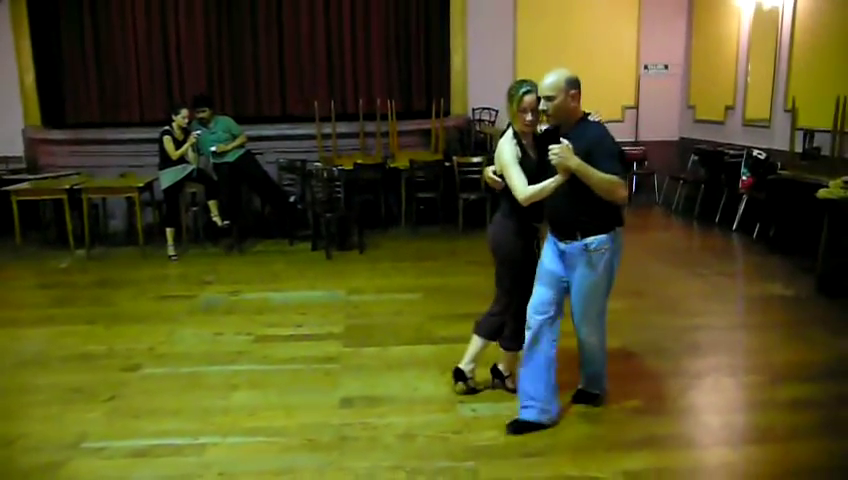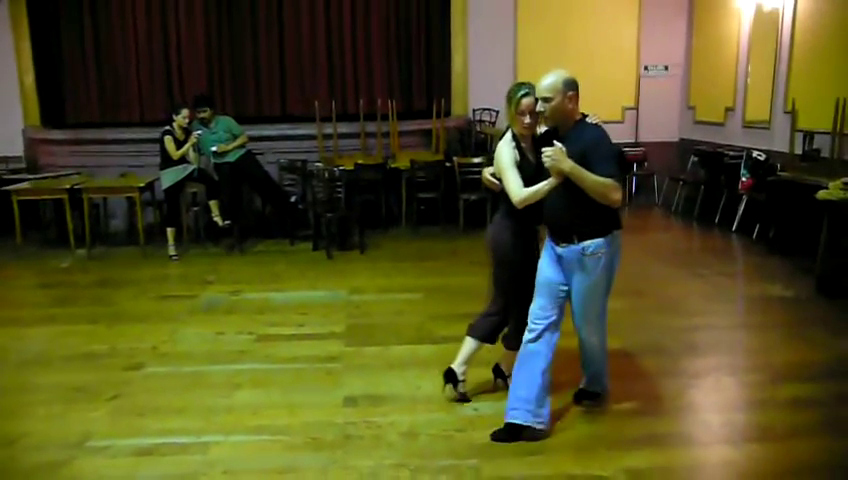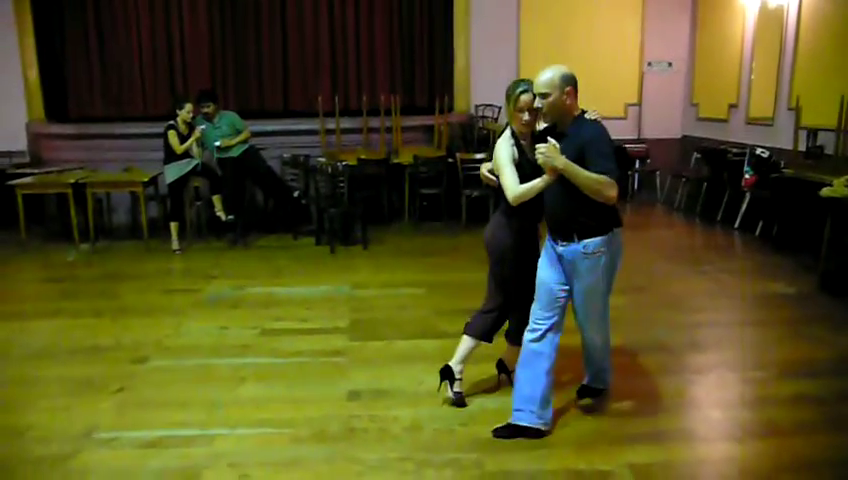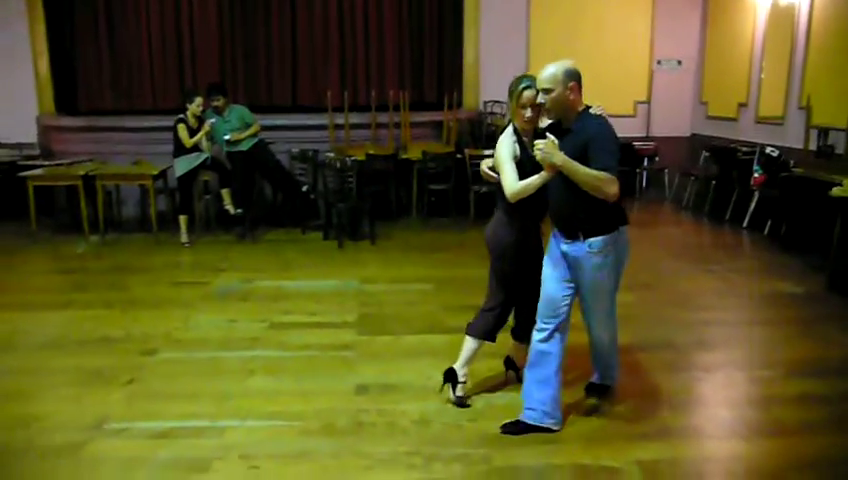
dt=0.1s
person 1, frame 1
left shoulder: (596, 137)
right shoulder: (547, 136)
left elbow: (619, 193)
left wrist: (575, 165)
left hip: (594, 244)
right hip: (556, 241)
left knee: (587, 323)
right knee: (539, 317)
left ankle: (594, 385)
right ankle: (536, 409)
person 1, frame 2
left shoulder: (594, 138)
right shoulder: (547, 138)
left elbow: (614, 195)
left wrist: (568, 166)
left hip: (592, 246)
right hip: (555, 245)
left knee: (588, 325)
right knee: (539, 323)
left ankle: (595, 384)
right ankle: (528, 416)
person 1, frame 3
left shoulder: (593, 134)
right shoulder: (547, 134)
left elbow: (610, 192)
left wrist: (562, 163)
left hip: (593, 244)
right hip: (555, 243)
left knee: (591, 322)
right knee: (541, 324)
left ankle: (598, 380)
right ankle: (531, 416)
person 1, frame 4
left shoulder: (597, 130)
right shoulder: (553, 130)
left elbow: (609, 189)
left wrist: (559, 160)
left hip: (599, 242)
right hip: (561, 239)
left knee: (598, 321)
right knee: (548, 321)
left ankle: (606, 377)
right ankle: (540, 413)
person 2, frame 1
left shoulder: (538, 138)
right shoulder: (508, 146)
right elbow: (524, 195)
right wrist: (561, 176)
left hip: (519, 230)
right hip: (513, 232)
left knee: (506, 302)
right knee: (520, 303)
left ankle: (467, 367)
right ankle: (505, 370)
person 2, frame 2
left shoulder: (537, 140)
right shoulder: (507, 148)
right elbow: (519, 197)
right wrist: (557, 178)
left hip: (514, 232)
right hip: (512, 234)
left knee: (502, 305)
right knee: (522, 305)
left ankle: (458, 369)
right ankle: (505, 369)
person 2, frame 3
left shoulder: (537, 137)
right shoulder: (506, 146)
right elbow: (514, 194)
right wrist: (550, 175)
left hip: (517, 230)
right hip: (511, 232)
left knee: (498, 303)
right knee: (524, 301)
left ankle: (455, 366)
right ankle: (511, 364)
person 2, frame 4
left shoulder: (539, 134)
right shoulder: (511, 141)
right elbow: (513, 191)
right wrist: (547, 172)
left hip: (521, 229)
right hip: (512, 231)
left knee: (499, 301)
right knee: (528, 299)
left ankle: (460, 370)
right ankle: (518, 361)
person 3, frame 1
left shoulder: (186, 131)
right shoulder: (166, 133)
right elbow: (174, 155)
right wrist: (189, 143)
left hip: (184, 167)
right hip: (169, 171)
left knee: (210, 181)
right knee: (172, 207)
left ankle: (215, 216)
right ankle: (170, 246)
person 3, frame 2
left shoulder: (187, 131)
right shoulder: (167, 133)
right elbow: (175, 155)
right wrist: (190, 143)
left hip: (185, 166)
right hip: (170, 171)
left knee: (211, 181)
right knee: (173, 208)
left ankle: (216, 216)
right ankle: (171, 245)
person 3, frame 3
left shoulder: (190, 125)
right shoulder: (171, 128)
right elbow: (178, 150)
right wrist: (193, 138)
left hip: (189, 161)
right hip: (174, 166)
left knee: (214, 176)
right knee: (176, 202)
left ankle: (219, 211)
right ankle: (174, 240)
person 3, frame 4
left shoulder: (200, 119)
right shoulder: (181, 121)
right elbow: (188, 144)
right wrist: (203, 131)
left hip: (198, 155)
right hip: (183, 160)
left knee: (224, 170)
right knee: (185, 195)
left ankle: (228, 204)
right ankle: (183, 233)
person 4, frame 1
left shoulder: (225, 121)
right shoulder: (194, 127)
left elbow: (243, 137)
left wrist: (228, 147)
left hip: (240, 156)
right hip: (221, 165)
left knee: (263, 181)
right knee: (229, 198)
left ankle: (286, 207)
right ankle: (236, 231)
person 4, frame 2
left shoulder: (226, 121)
right shoulder: (195, 127)
left elbow: (244, 137)
left wrist: (229, 147)
left hip: (241, 156)
right hip: (222, 164)
left knee: (263, 181)
right knee: (229, 197)
left ankle: (287, 206)
right ankle: (236, 232)
person 4, frame 3
left shoulder: (229, 116)
right shoulder: (199, 122)
left elbow: (247, 132)
left wrist: (232, 142)
left hip: (244, 151)
right hip: (226, 159)
left knee: (267, 176)
right knee: (233, 192)
left ankle: (291, 202)
right ankle: (240, 227)
person 4, frame 4
left shoulder: (239, 110)
right shoulder: (209, 116)
left elbow: (257, 126)
left wrist: (242, 136)
left hip: (253, 145)
right hip: (234, 153)
left knee: (275, 169)
right knee: (242, 185)
left ankle: (300, 195)
right ankle: (248, 220)
